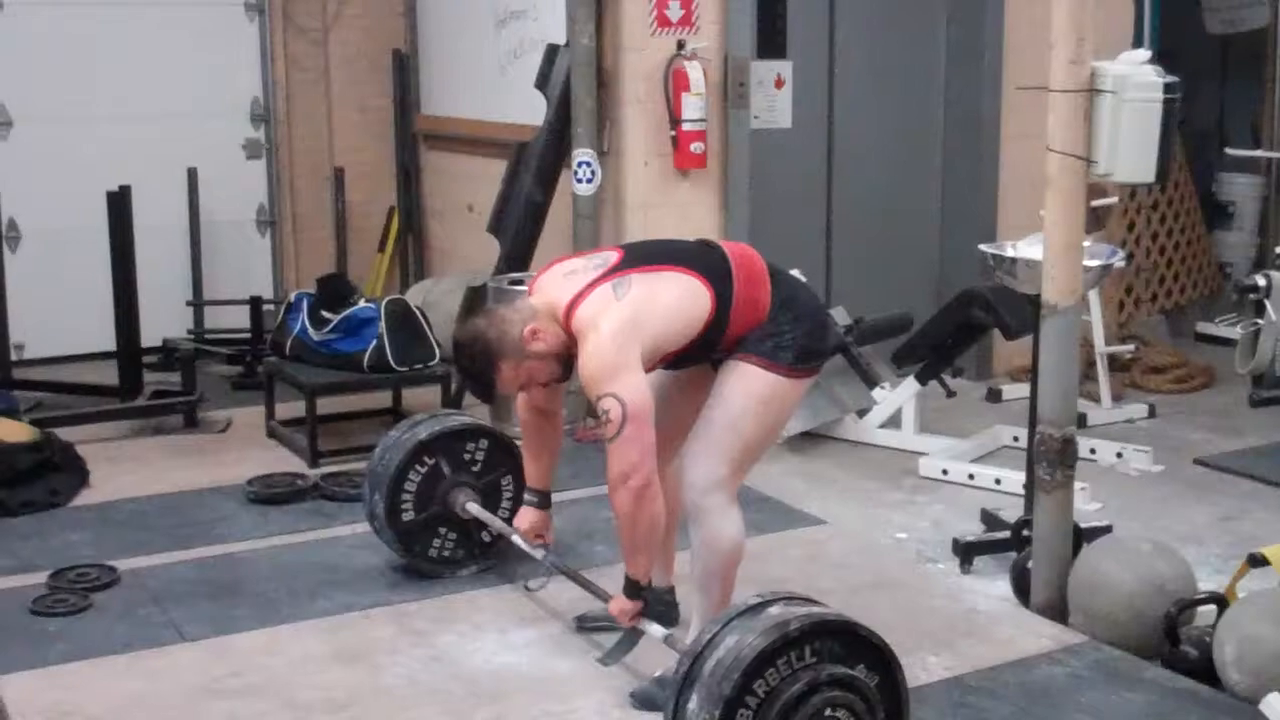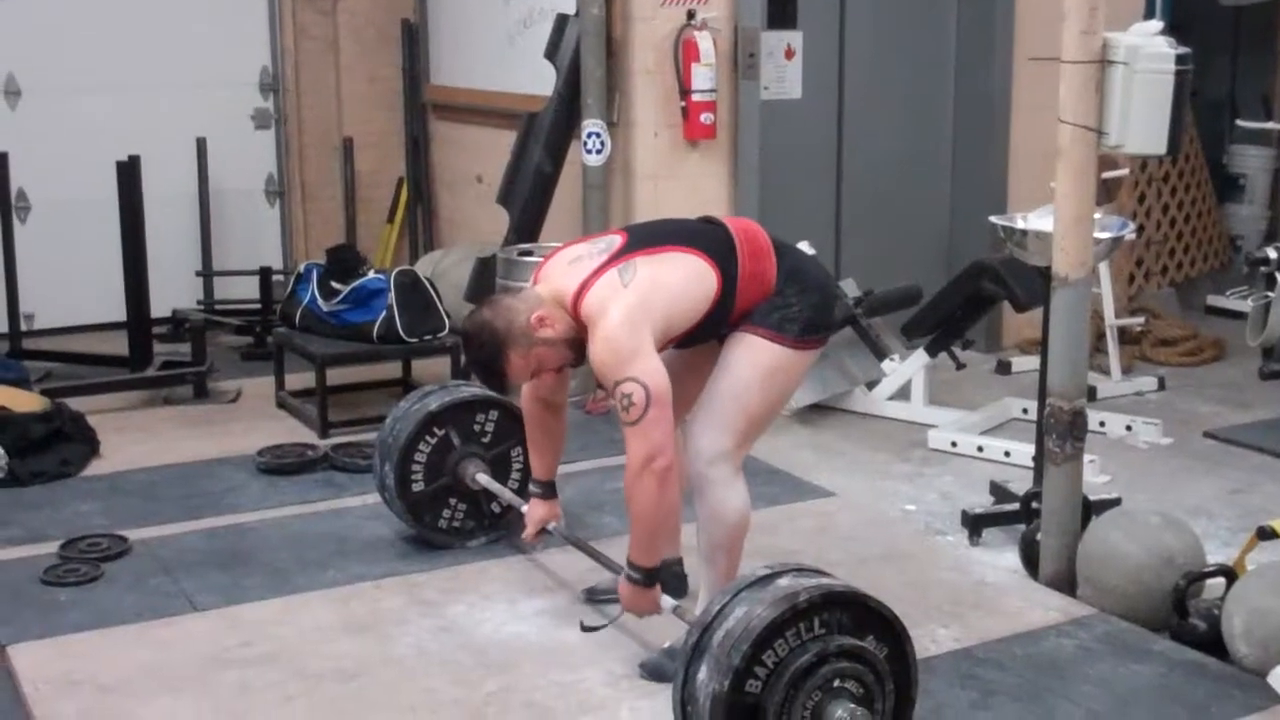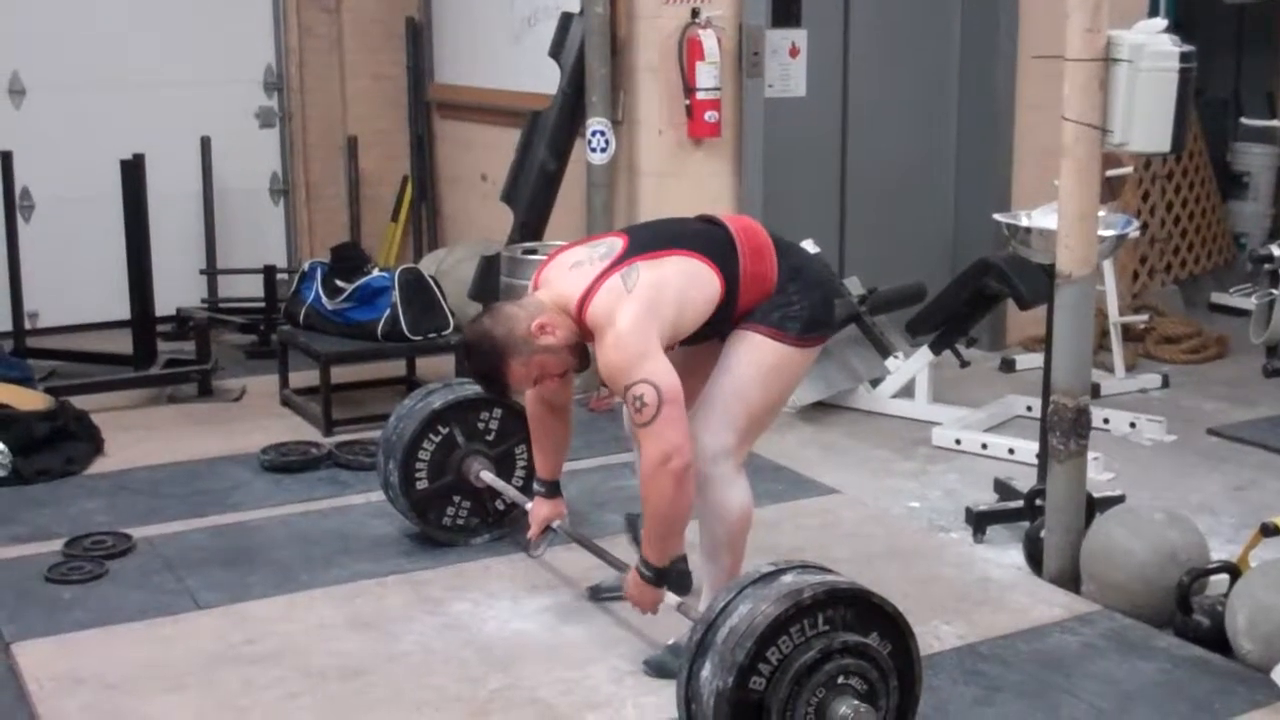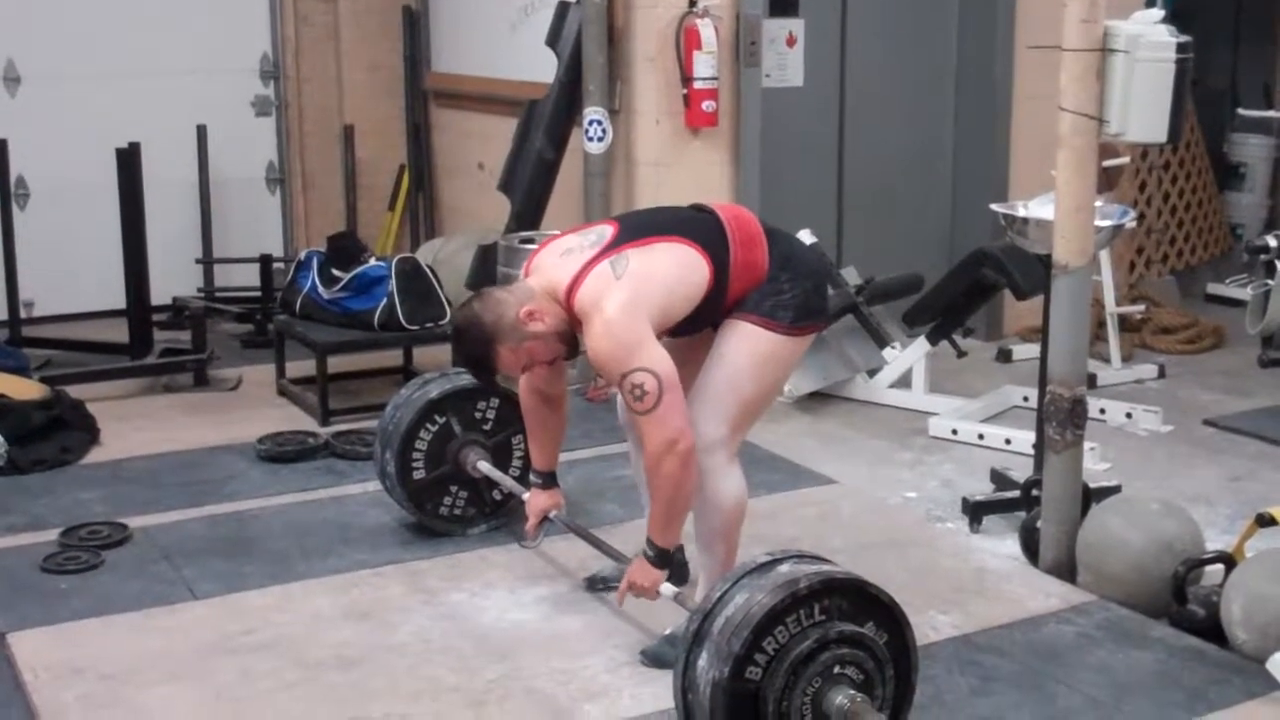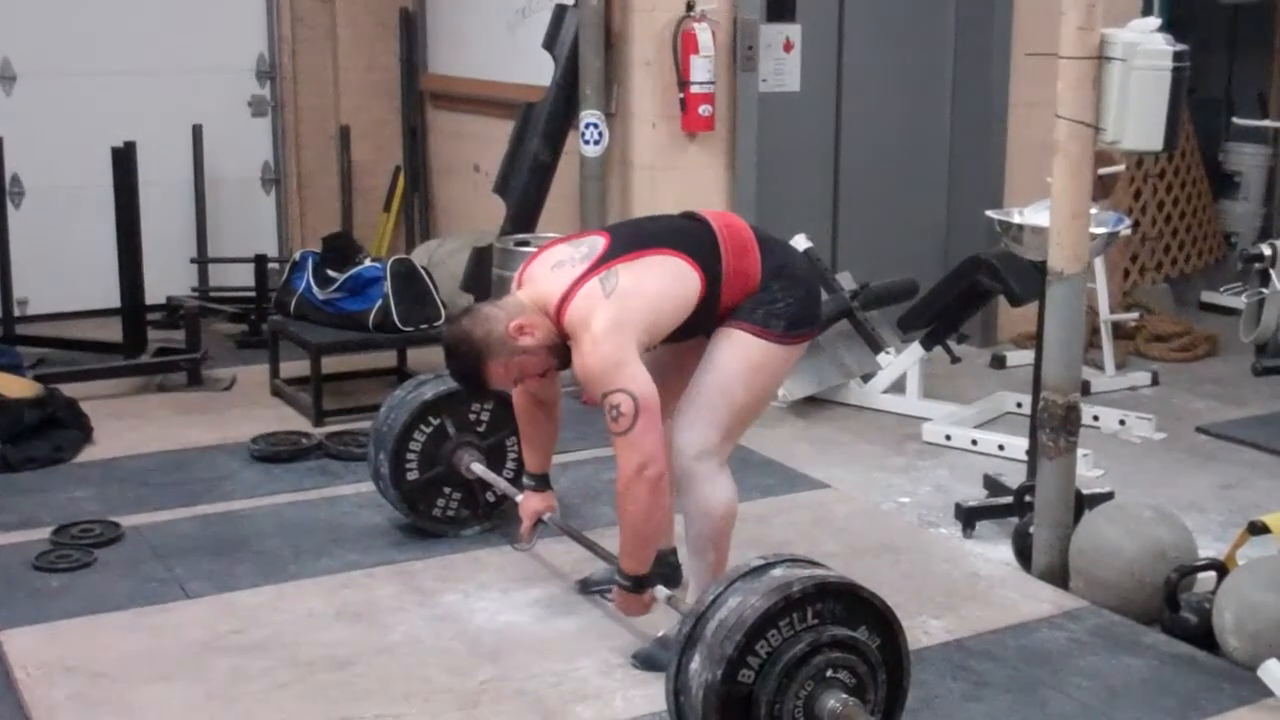
dt=0.5s
person 1, frame 1
left shoulder: (602, 342)
right shoulder: (539, 303)
left elbow: (633, 479)
right elbow: (539, 409)
left wrist: (632, 588)
right wrist: (536, 500)
left hip: (781, 328)
right hip: (720, 318)
left knee: (703, 484)
right knee: (649, 448)
right ankle: (660, 597)
person 1, frame 2
left shoulder: (612, 327)
right shoulder: (543, 291)
left elbow: (653, 461)
right elbow: (543, 400)
left wrist: (638, 577)
right wrist: (542, 491)
left hip: (789, 298)
right hip: (730, 287)
left knee: (709, 454)
right knee: (648, 421)
right ankle: (667, 568)
person 1, frame 3
left shoulder: (621, 333)
right shoulder: (543, 292)
left elbow: (671, 460)
right elbow: (547, 401)
left wrist: (650, 573)
right wrist: (546, 490)
left hip: (789, 295)
right hip: (731, 280)
left knee: (712, 450)
right knee: (649, 420)
right ankle: (672, 564)
person 1, frame 4
left shoulder: (609, 319)
right shoulder: (534, 280)
left elbow: (675, 444)
right elbow: (541, 390)
left wrist: (655, 557)
right wrist: (543, 481)
left hip: (781, 284)
right hip: (723, 271)
left knee: (706, 441)
right knee: (640, 411)
right ankle: (672, 556)
person 1, frame 5
left shoulder: (598, 336)
right shoulder: (526, 290)
left elbow: (645, 469)
right elbow: (536, 398)
left wrist: (632, 583)
right wrist: (536, 483)
left hip: (774, 292)
right hip: (716, 273)
left knee: (693, 448)
right knee: (640, 419)
right ankle: (659, 559)
